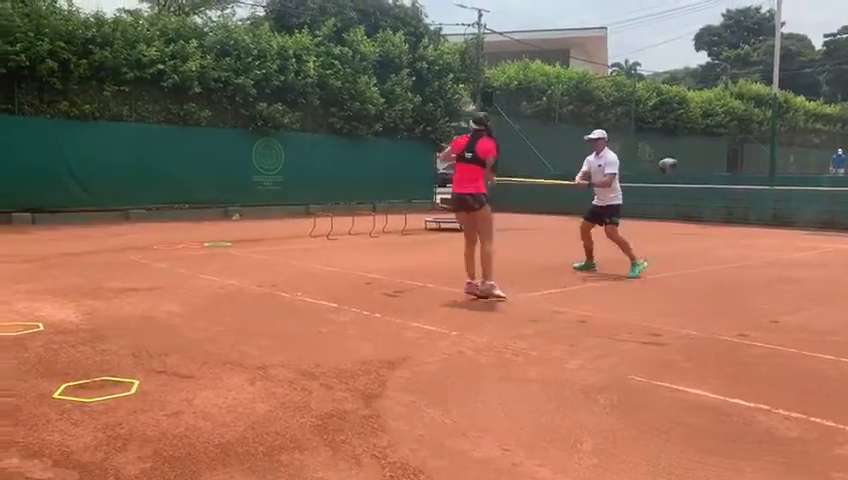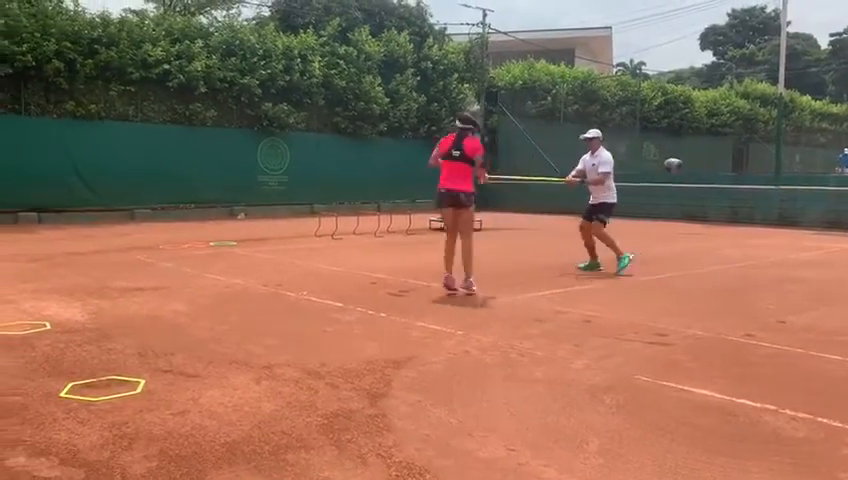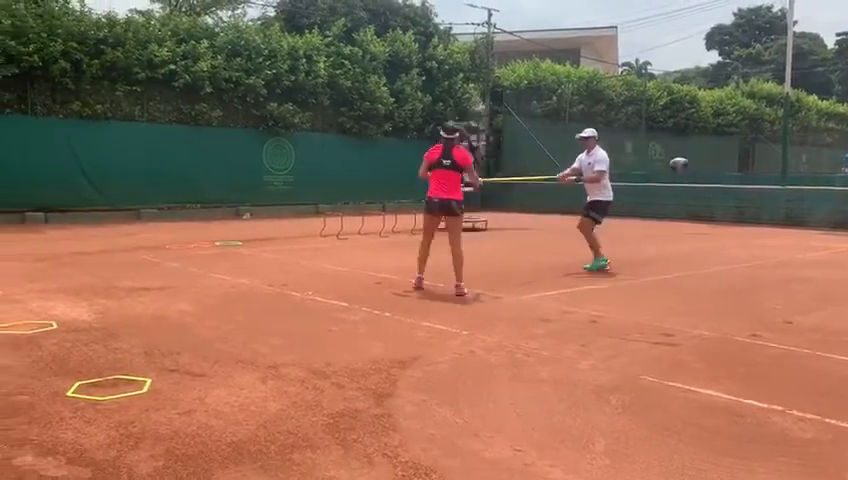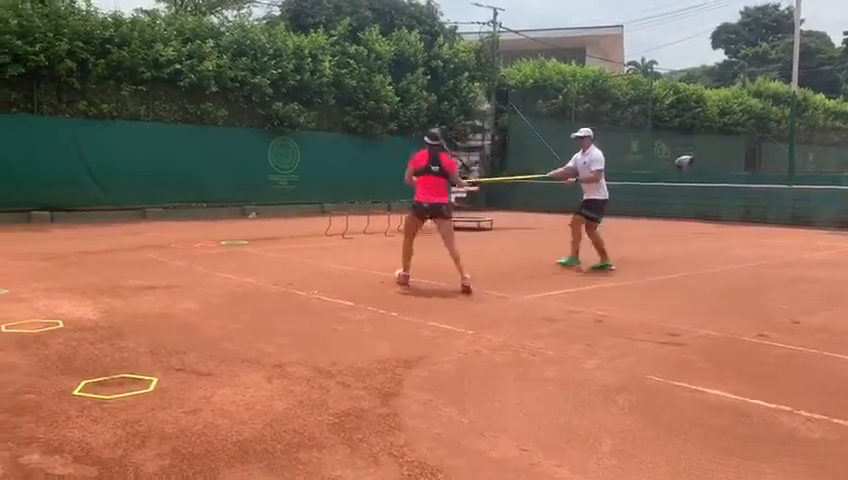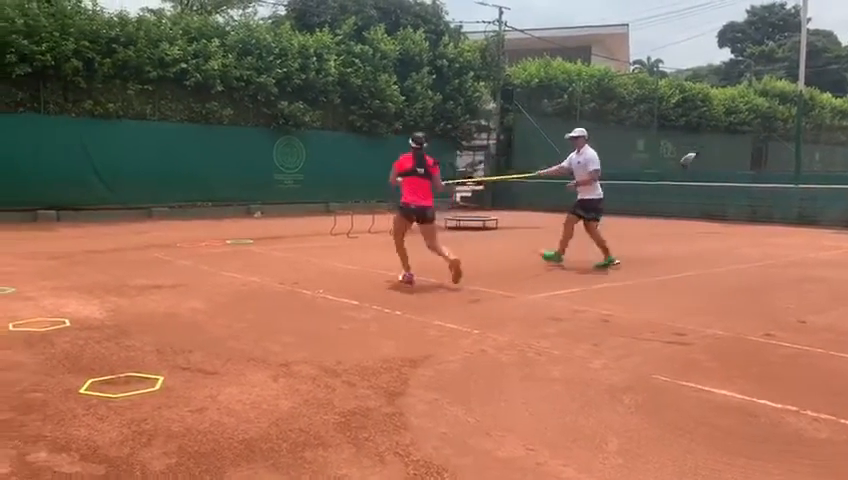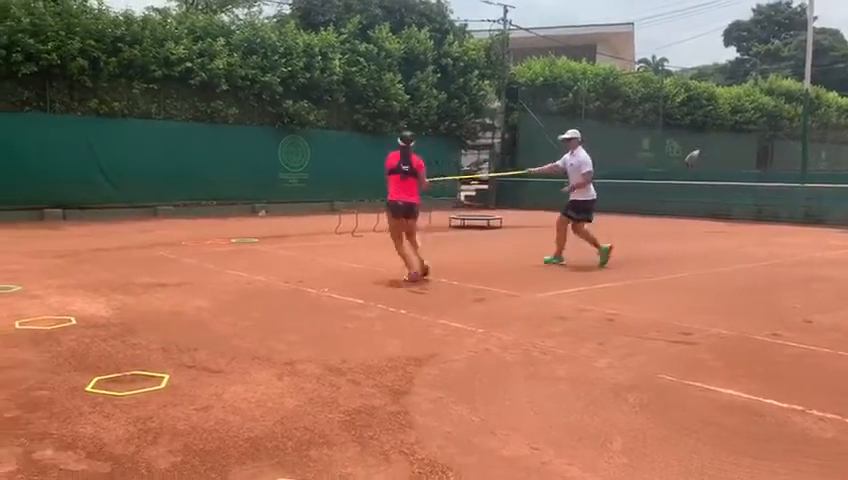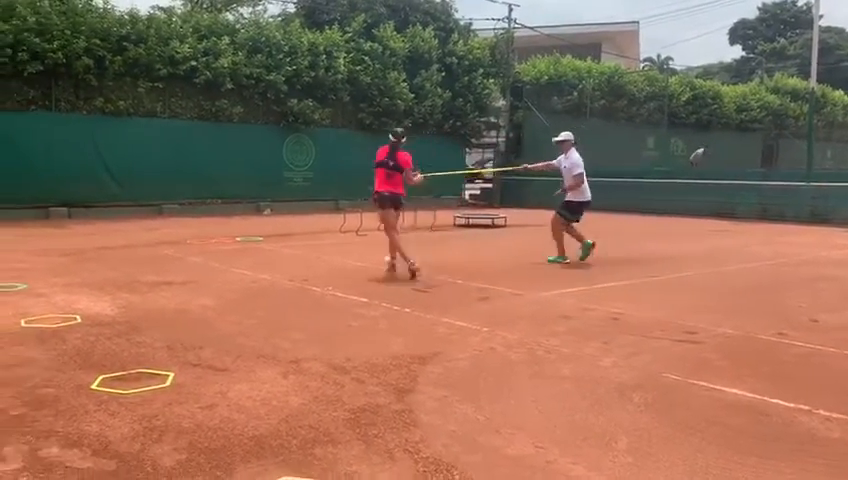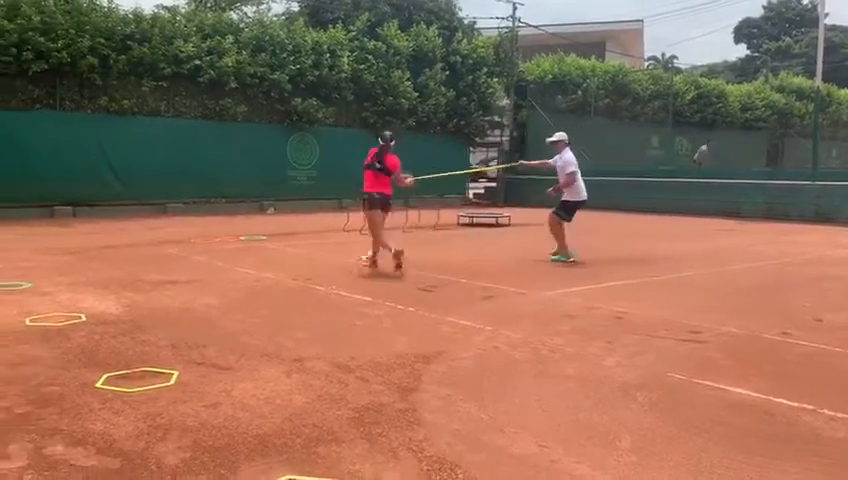
dt=0.1s
person 1, frame 1
left shoulder: (460, 140)
right shoulder: (489, 145)
left elbow: (443, 157)
right elbow: (488, 174)
right wrist: (491, 177)
left hip: (457, 195)
right hip: (476, 195)
left knee: (470, 240)
right knee: (486, 240)
left ankle: (471, 282)
right ankle: (488, 284)
person 1, frame 2
left shoulder: (446, 140)
right shoulder: (476, 143)
left elbow: (432, 162)
right elbow: (479, 171)
right wrist: (484, 176)
left hip: (445, 192)
right hip: (464, 193)
left knee: (451, 236)
right knee: (466, 238)
left ankle: (449, 276)
right ankle: (467, 281)
person 1, frame 3
left shoulder: (432, 151)
right shoulder: (463, 153)
left elbow: (422, 174)
right elbow: (474, 179)
right wrist: (478, 182)
left hip: (434, 200)
right hip: (453, 202)
left knee: (426, 240)
right knee: (455, 244)
left ankle: (419, 277)
right ankle: (459, 284)
person 1, frame 4
left shoulder: (417, 157)
right shoulder: (448, 160)
left elbow: (408, 180)
right elbow: (459, 183)
right wrist: (465, 183)
left hip: (421, 204)
right hip: (441, 205)
left knee: (408, 239)
right knee: (450, 245)
left ankle: (405, 274)
right ankle: (464, 279)
person 1, frame 5
left shoulder: (403, 159)
right shoulder: (431, 162)
left elbow: (392, 181)
right elbow: (438, 187)
left hip: (408, 206)
right hip: (427, 207)
left knee: (398, 239)
right knee: (433, 244)
left ankle: (408, 273)
right ankle: (451, 259)
person 1, frame 6
left shoulder: (391, 157)
right shoulder: (418, 161)
right elbow: (423, 185)
right wrist: (421, 181)
left hip: (395, 202)
right hip: (412, 204)
left knee: (397, 240)
right knee: (410, 236)
left ankle: (413, 271)
right ankle: (419, 263)
person 1, frame 7
left shoulder: (381, 151)
right shoulder: (406, 157)
right elbow: (409, 181)
right wrist: (418, 177)
left hip: (382, 195)
right hip: (397, 196)
left knee: (392, 233)
right knee: (392, 230)
left ankle: (410, 262)
right ankle: (392, 261)
person 1, frame 8
left shoulder: (371, 153)
right shoulder: (394, 160)
right elbow: (399, 182)
right wrist: (409, 181)
left hip: (371, 195)
right hip: (386, 197)
left knee: (377, 233)
right knee: (378, 230)
left ankle: (394, 251)
right ankle: (373, 258)
person 2, frame 1
left shoulder: (611, 158)
right shoulder: (590, 159)
left elbow: (608, 181)
right elbow: (583, 173)
left wrist: (589, 183)
right wrist: (578, 179)
left hip: (612, 201)
right hip: (599, 201)
left knee: (611, 233)
right knee: (584, 228)
left ankle: (636, 264)
right ankle: (589, 262)
person 2, frame 2
left shoulder: (605, 157)
right shoulder: (586, 158)
left elbow: (601, 179)
right elbow: (577, 172)
left wrist: (581, 180)
right wrist: (571, 177)
left hip: (606, 200)
right hip: (595, 200)
left knee: (596, 230)
right knee: (584, 228)
left ankle: (622, 256)
right ankle: (594, 261)
person 2, frame 3
left shoulder: (600, 156)
right shoulder: (582, 157)
left elbow: (597, 177)
right elbow: (572, 170)
left wrist: (577, 178)
right wrist: (562, 175)
left hip: (601, 198)
right hip: (594, 198)
left knee: (583, 226)
right knee: (587, 229)
left ankle: (599, 258)
right ankle: (598, 260)
person 2, frame 4
left shoulder: (596, 155)
right shoulder: (578, 156)
left elbow: (596, 177)
right elbow: (566, 169)
left wrist: (577, 179)
right wrist: (552, 173)
left hip: (597, 197)
right hip: (590, 197)
left knee: (575, 223)
right knee: (590, 229)
left ankle: (574, 258)
right ankle: (605, 261)
person 2, frame 5
left shoulder: (590, 155)
right shoulder: (574, 156)
left elbow: (595, 177)
right elbow: (560, 168)
left wrist: (577, 183)
right wrist: (543, 172)
left hip: (590, 197)
right hip: (588, 197)
left knee: (569, 222)
right knee: (591, 229)
left ankle: (558, 254)
right ankle: (609, 258)
person 2, frame 6
left shoulder: (582, 157)
right shoulder: (568, 157)
left elbow: (588, 179)
right elbow: (554, 166)
left wrist: (572, 187)
right wrist: (535, 170)
left hip: (582, 198)
right hip: (581, 198)
left knee: (561, 223)
right knee: (577, 228)
left ankle: (557, 256)
right ankle: (602, 249)
person 2, frame 7
left shoulder: (574, 159)
right shoulder: (564, 158)
left elbow: (579, 181)
right elbow: (549, 165)
left wrist: (564, 190)
right wrist: (530, 167)
left hip: (577, 199)
right hip: (577, 198)
left knee: (555, 222)
right knee: (563, 223)
left ankle: (561, 256)
right ankle: (585, 243)
person 2, frame 8
left shoulder: (567, 158)
right shoulder: (560, 157)
left elbow: (571, 179)
right elbow: (546, 163)
left wrist: (556, 188)
right wrist: (527, 163)
left hip: (574, 198)
right hip: (573, 197)
left knee: (553, 221)
right knee: (555, 220)
left ankle: (565, 254)
right ankle: (561, 249)
